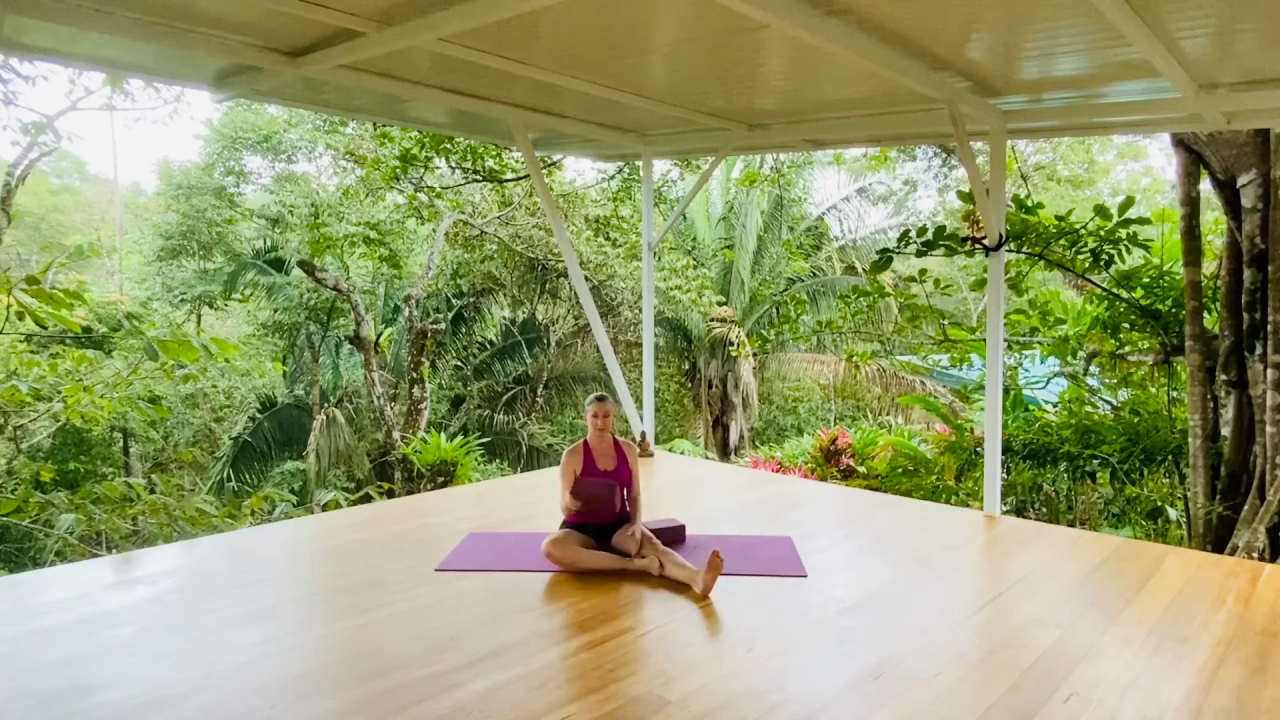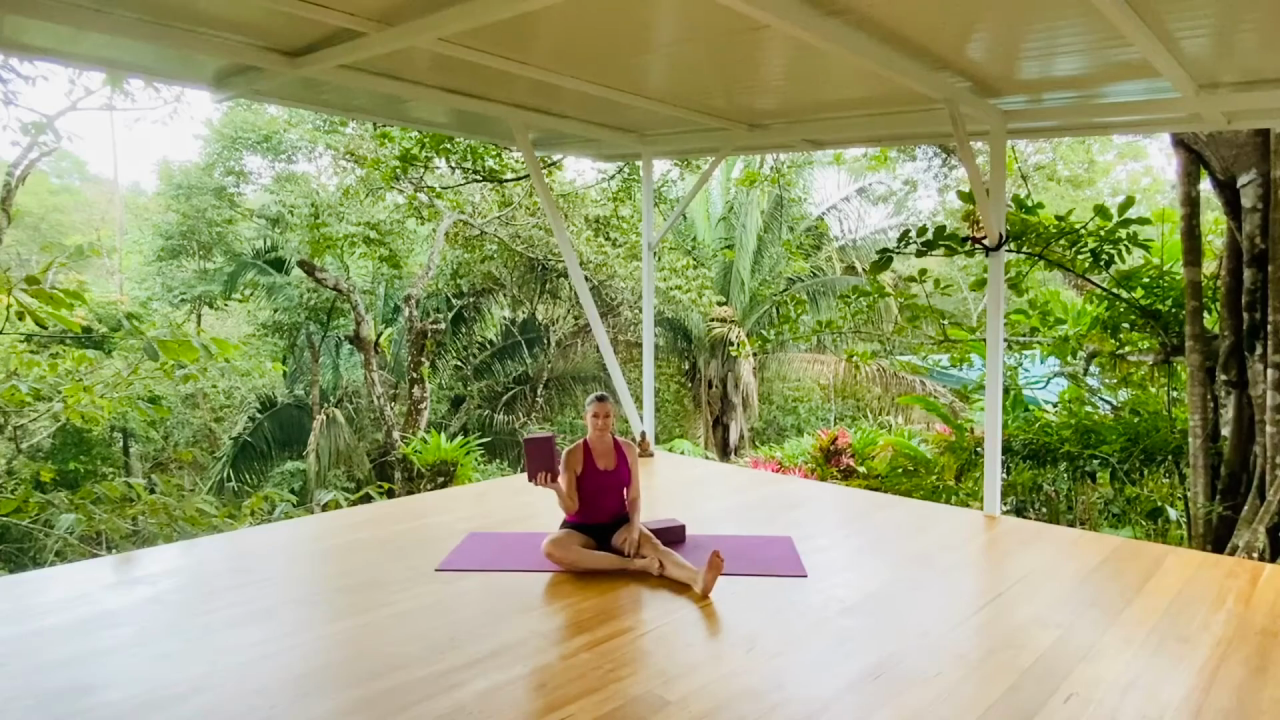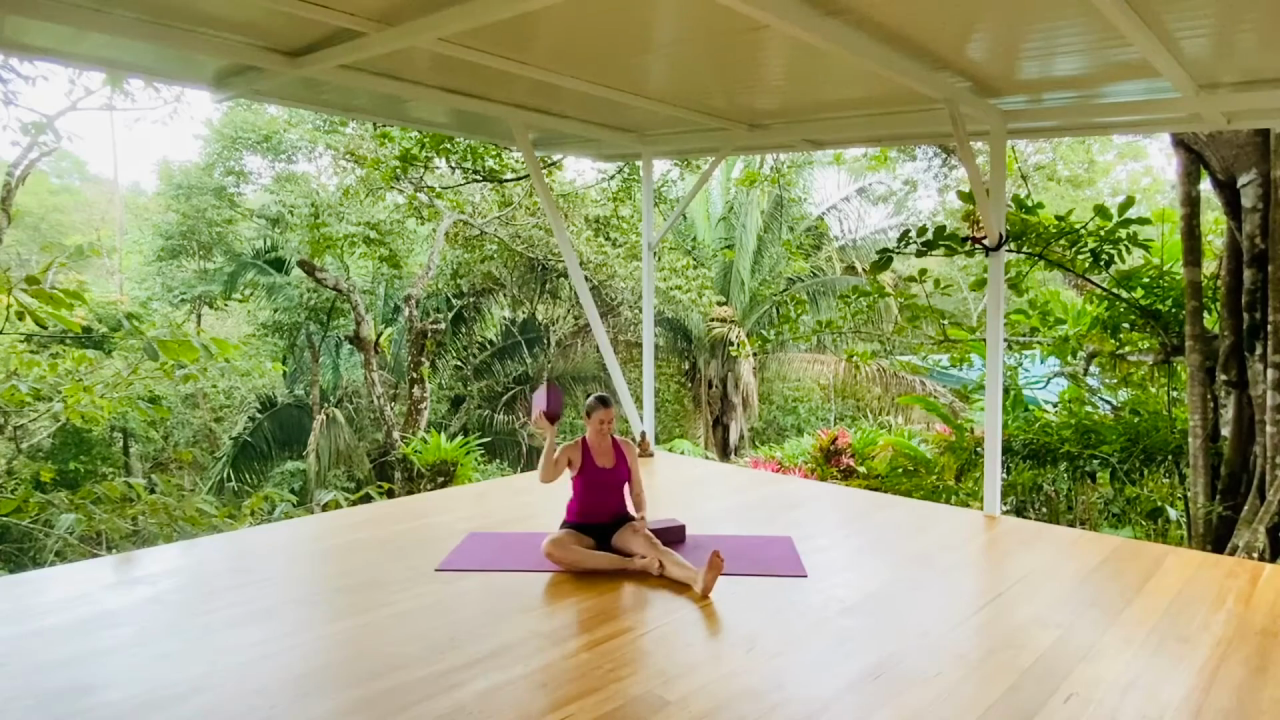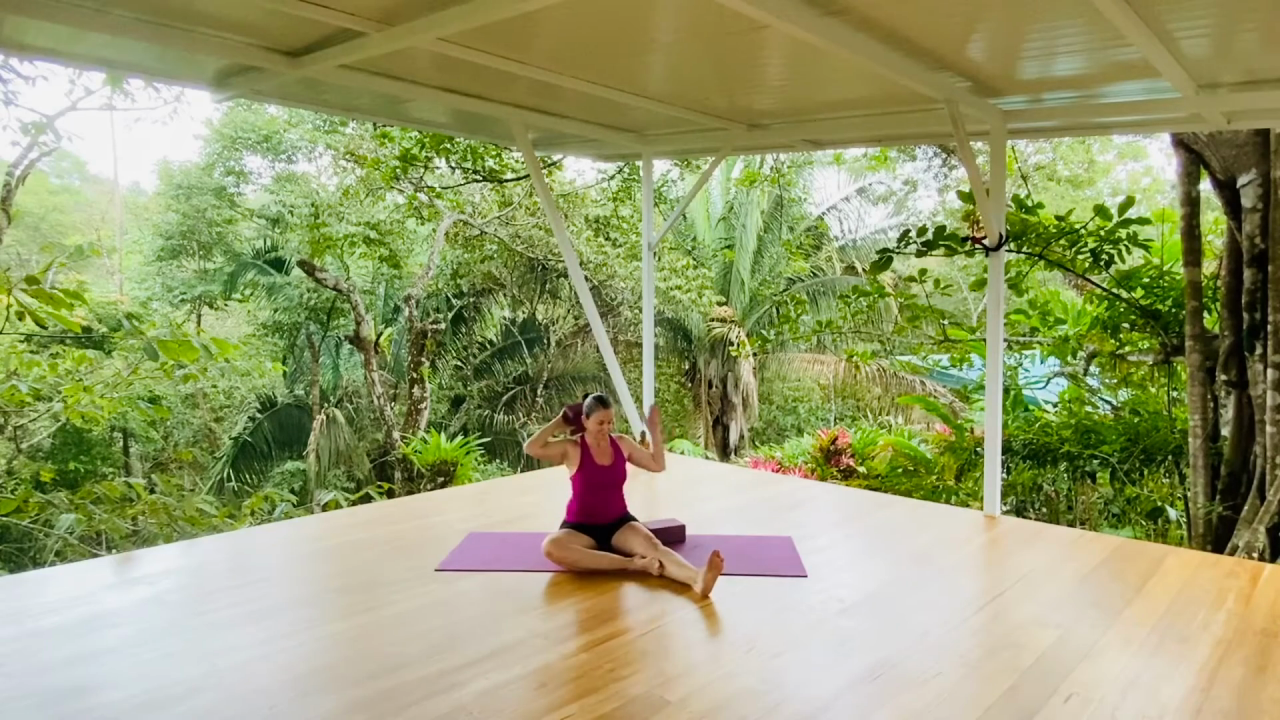
dt=0.5s
person 1, frame 1
left shoulder: (628, 450)
right shoulder: (573, 455)
left elbow: (634, 496)
right elbow: (566, 509)
left wrist: (636, 525)
right wrist: (570, 502)
left hip: (617, 524)
right hip: (581, 528)
left knee: (651, 545)
right knee: (551, 548)
left ankle: (696, 579)
right ankle: (633, 564)
person 1, frame 2
left shoulder: (628, 449)
right shoulder: (573, 455)
left elbow: (634, 497)
right elbow: (571, 509)
left wrist: (634, 528)
right wrist: (557, 489)
left hip: (618, 524)
right hip: (581, 528)
left knee: (652, 545)
right knee: (551, 547)
left ankle: (697, 579)
right ankle: (633, 564)
person 1, frame 3
left shoulder: (626, 448)
right shoulder: (572, 450)
left elbow: (637, 492)
right elbow: (545, 477)
left wrist: (641, 512)
right wrist: (551, 436)
left hip: (618, 523)
right hip: (581, 527)
left knee: (652, 545)
right knee: (551, 547)
left ankle: (697, 579)
right ankle: (632, 564)
person 1, frame 4
left shoulder: (621, 443)
right shoulder: (571, 449)
left elbow: (657, 465)
right elbow: (531, 448)
left wrist: (654, 431)
right wrist: (558, 423)
left hip: (619, 523)
right hip: (581, 527)
left knee: (652, 545)
right knee: (551, 548)
left ankle: (697, 579)
right ankle: (631, 564)
